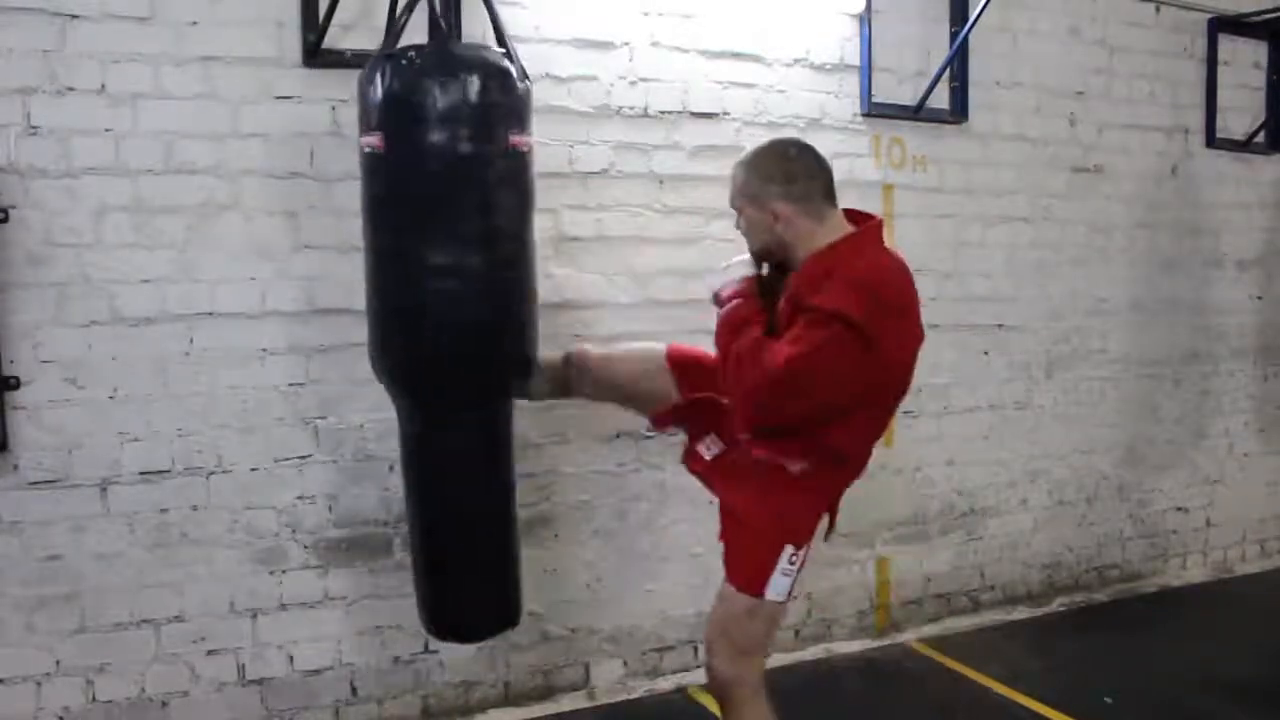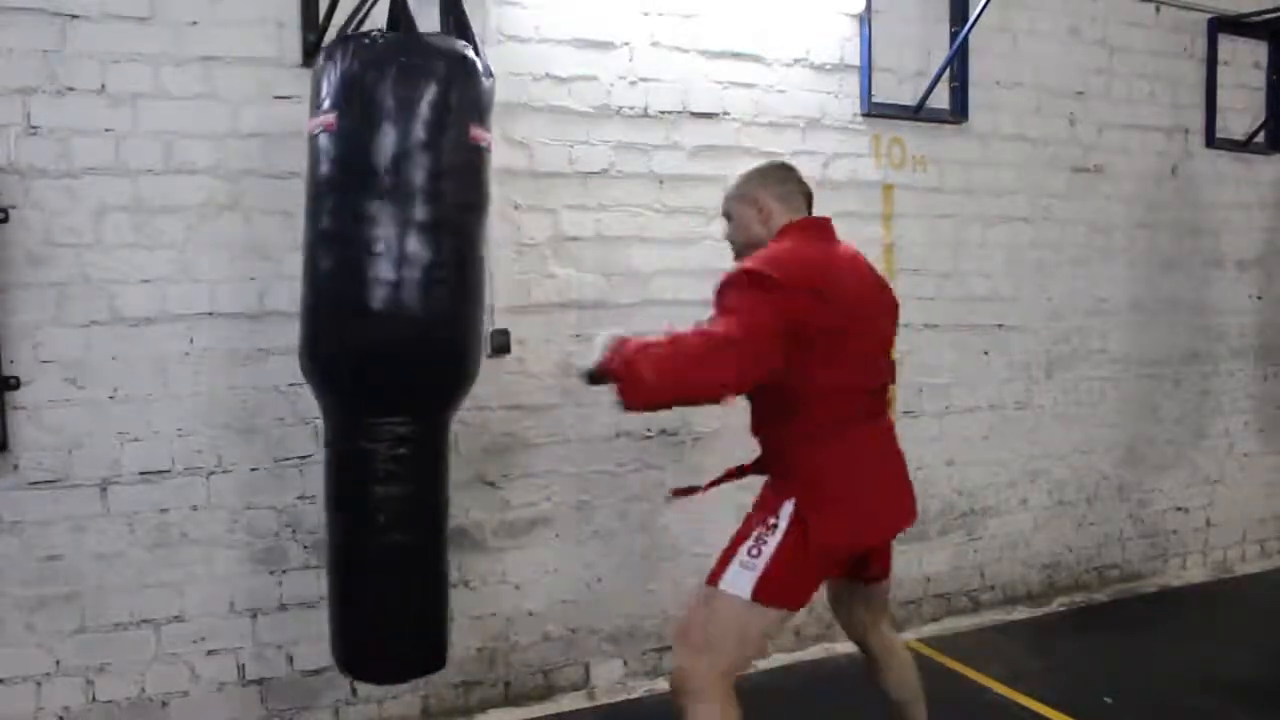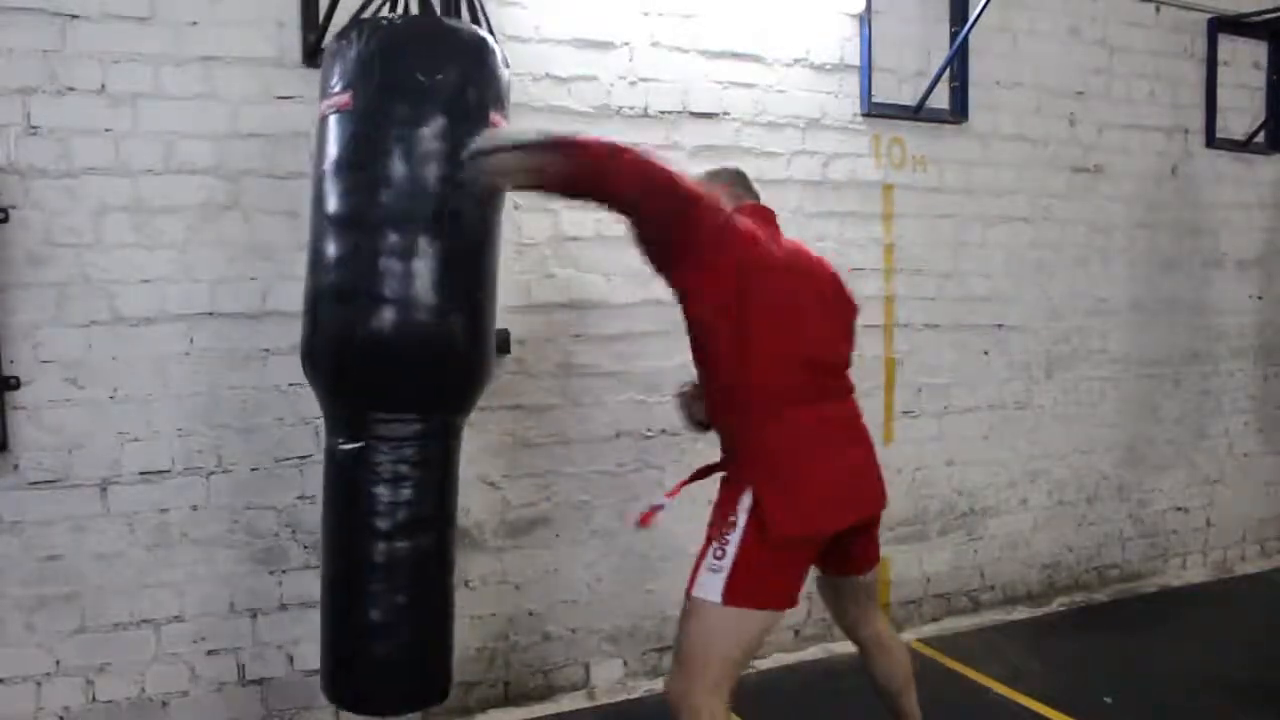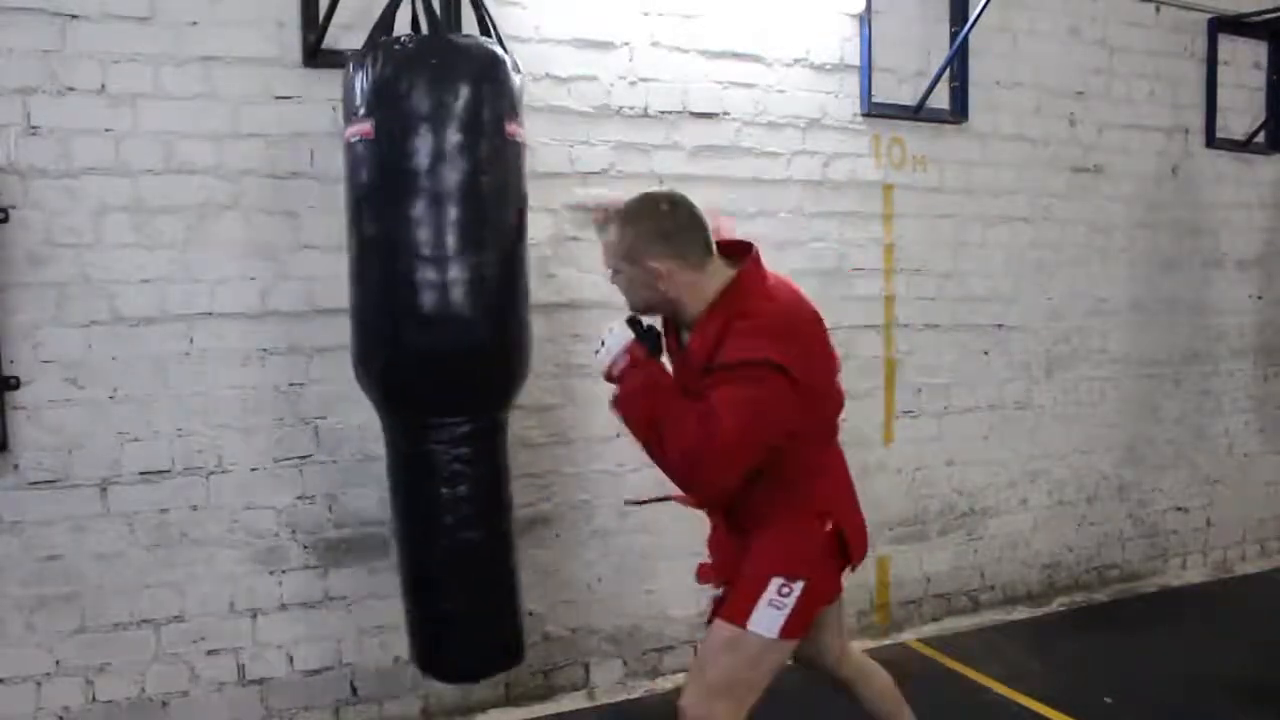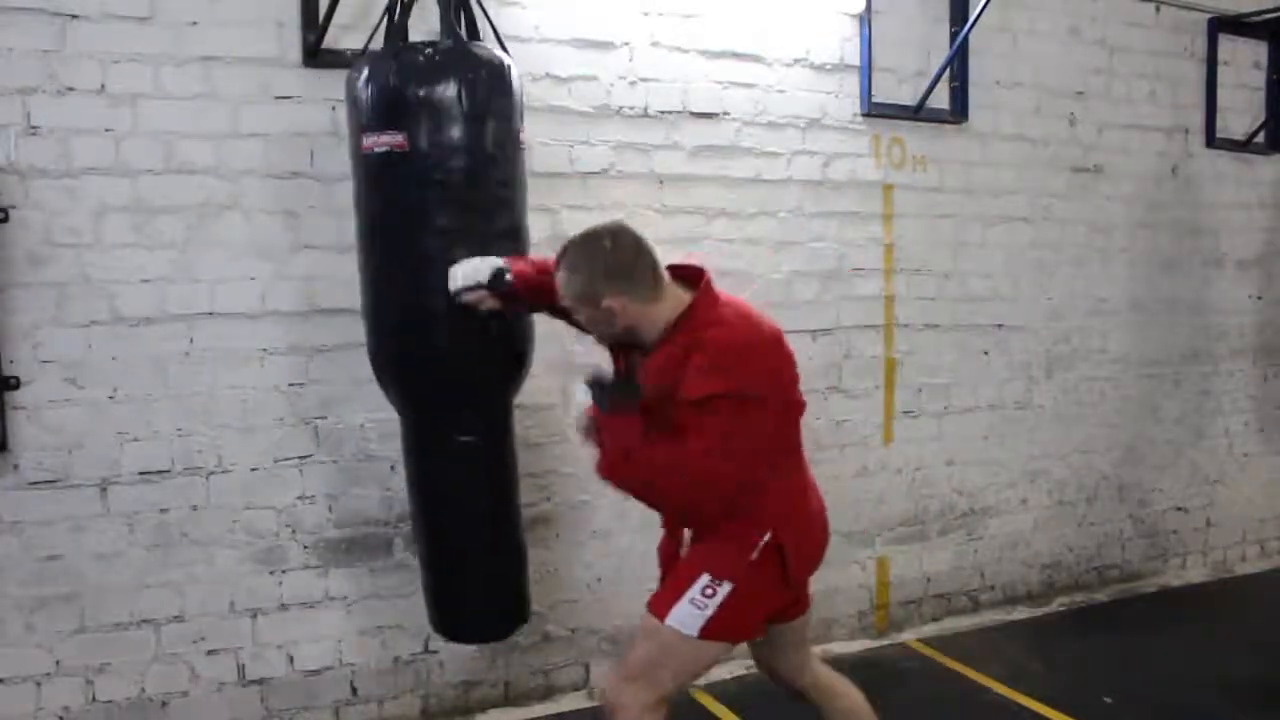
dt=0.5s
person 1, frame 1
left shoulder: (862, 297)
right shoulder: (808, 253)
left elbow: (758, 393)
left wrist: (738, 308)
left hip: (787, 474)
right hip: (746, 423)
left knee: (731, 668)
right knee: (589, 367)
person 1, frame 2
left shoulder: (776, 275)
right shoulder: (858, 272)
left elbow: (713, 366)
left wrist: (618, 357)
left hip: (815, 496)
right hip: (871, 484)
left knee: (698, 669)
right knee: (872, 627)
person 1, frame 3
left shoulder: (723, 244)
right shoulder: (820, 276)
left elbow: (648, 187)
left wrist: (539, 157)
right wrist: (717, 405)
left hip: (776, 485)
right hip: (848, 473)
right knee: (866, 620)
person 1, frame 4
left shoulder: (766, 337)
right shoulder: (717, 269)
left elbow: (707, 468)
left wrist: (634, 371)
left hip: (796, 523)
right hip: (760, 514)
right knee: (829, 652)
person 1, frame 5
left shoulder: (731, 357)
right shoulder: (668, 294)
left elbow: (696, 491)
right elbow: (560, 280)
left wrist: (616, 423)
right wrist: (509, 278)
left hip: (758, 534)
right hip: (761, 525)
right knee: (796, 667)
